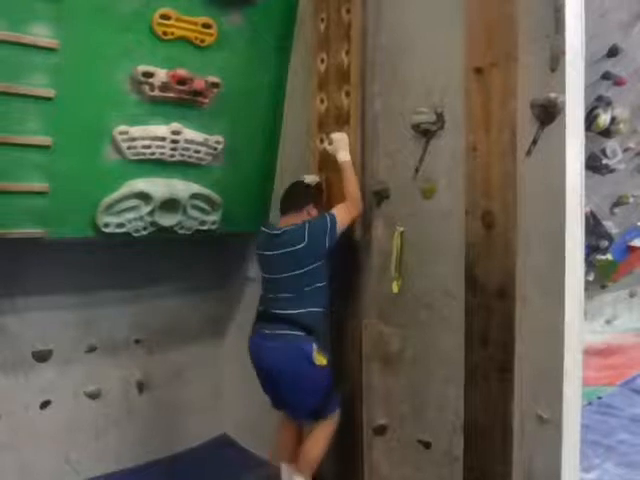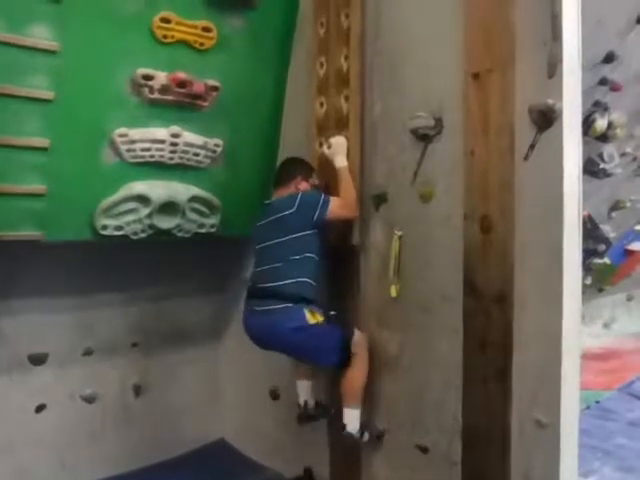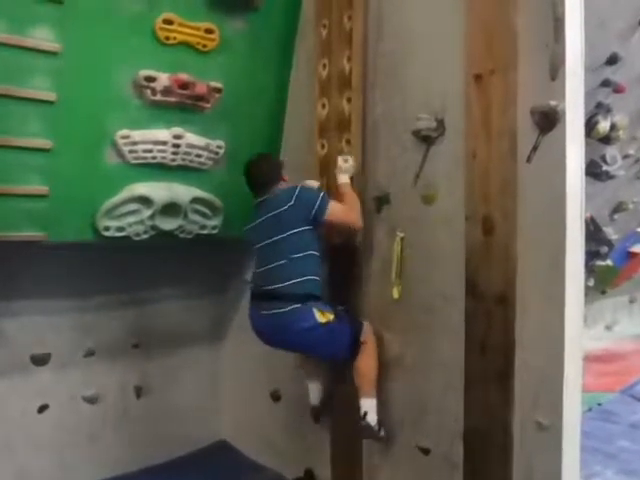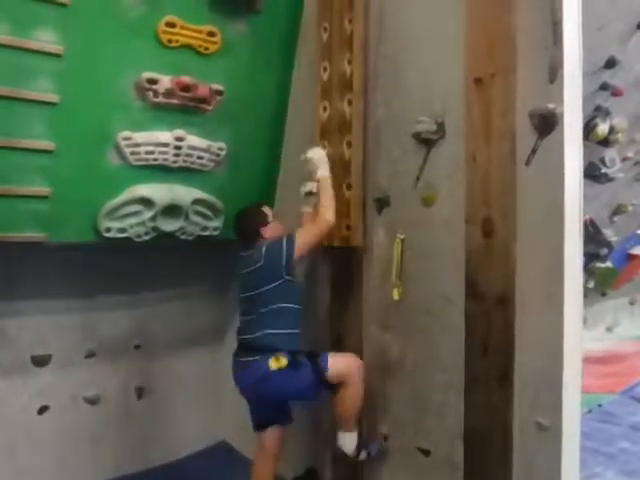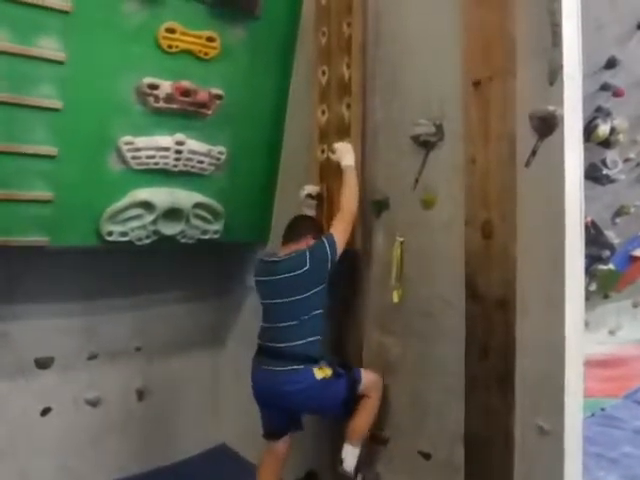
dt=1s
person 1, frame 1
left shoulder: (265, 236)
right shoulder: (312, 234)
right elbow: (353, 206)
left wrist: (307, 189)
right wrist: (343, 155)
left hip: (261, 342)
right hip: (295, 345)
left knee: (291, 414)
right knee: (327, 417)
person 1, frame 2
left shoulder: (265, 214)
right shoulder: (302, 203)
right elbow: (350, 209)
right wrist: (340, 160)
left hip: (254, 319)
right hip: (287, 317)
left knee: (311, 337)
right knee: (357, 345)
left ankle: (307, 405)
right ankle: (353, 426)
person 1, frame 3
left shoulder: (256, 217)
right shoulder: (300, 196)
right elbow: (355, 220)
right wrist: (343, 178)
left hip: (261, 318)
right hip: (295, 314)
left knee: (314, 331)
right knee: (365, 336)
left ankle: (316, 400)
right ankle: (369, 417)
person 1, frame 4
left shoulder: (255, 260)
right shoulder: (270, 254)
left elbow: (305, 236)
right elbow: (326, 221)
left wrist: (308, 205)
right wrist: (322, 171)
left hip: (250, 368)
right hip: (269, 366)
left knee: (270, 446)
right knee: (350, 367)
right ankle: (348, 445)
person 1, frame 5
left shoulder: (264, 267)
right shoulder: (312, 262)
right elbow: (347, 214)
left wrist: (306, 210)
right wrist: (348, 162)
left hip: (264, 376)
right hip: (299, 378)
left knee: (276, 449)
right knee: (373, 385)
